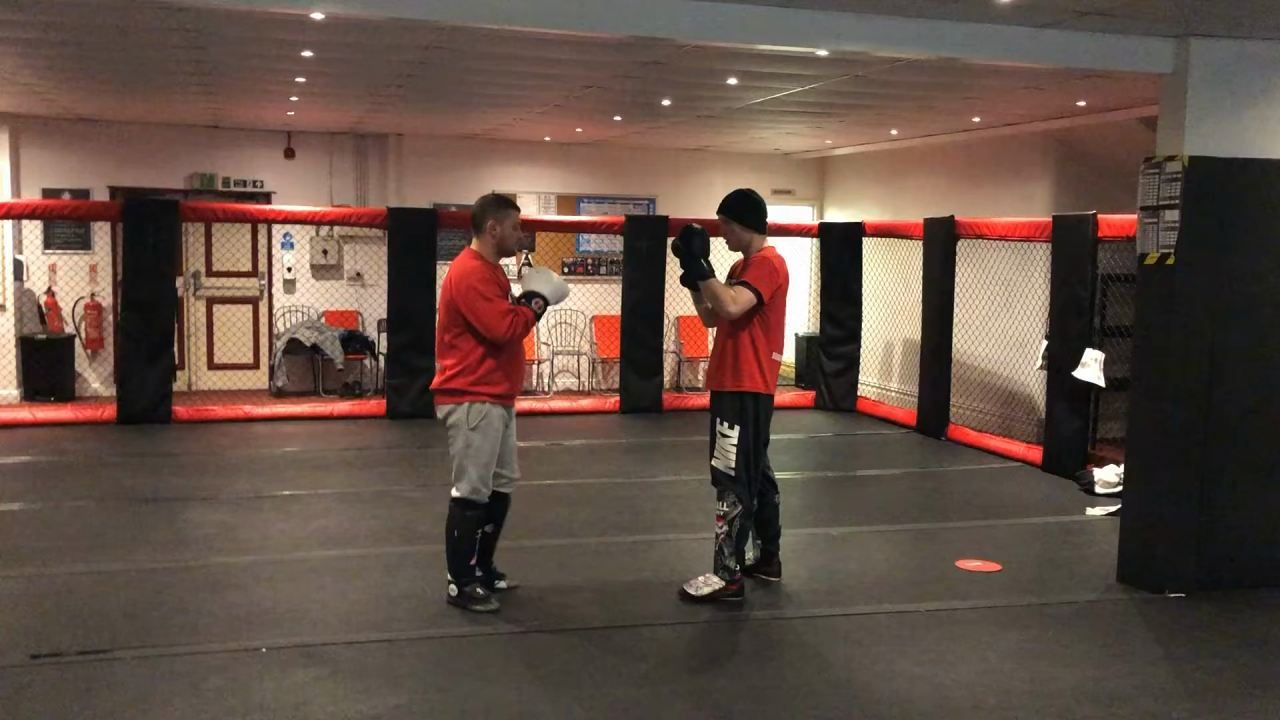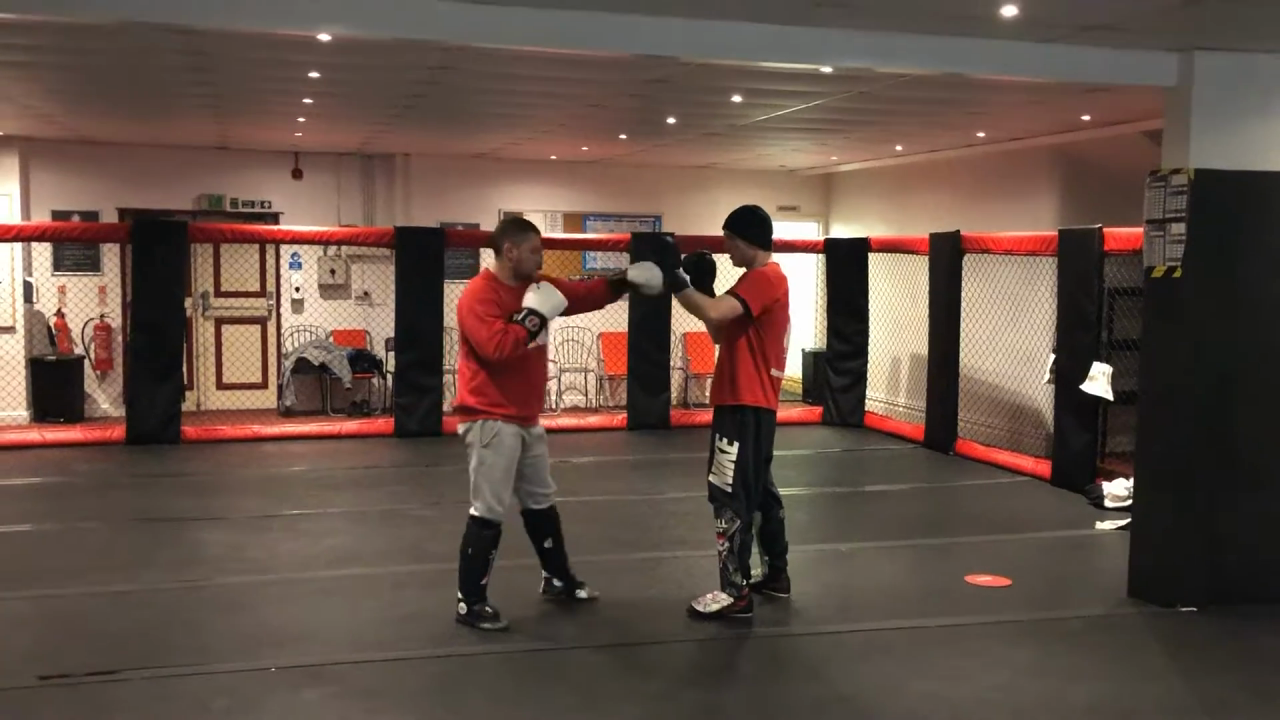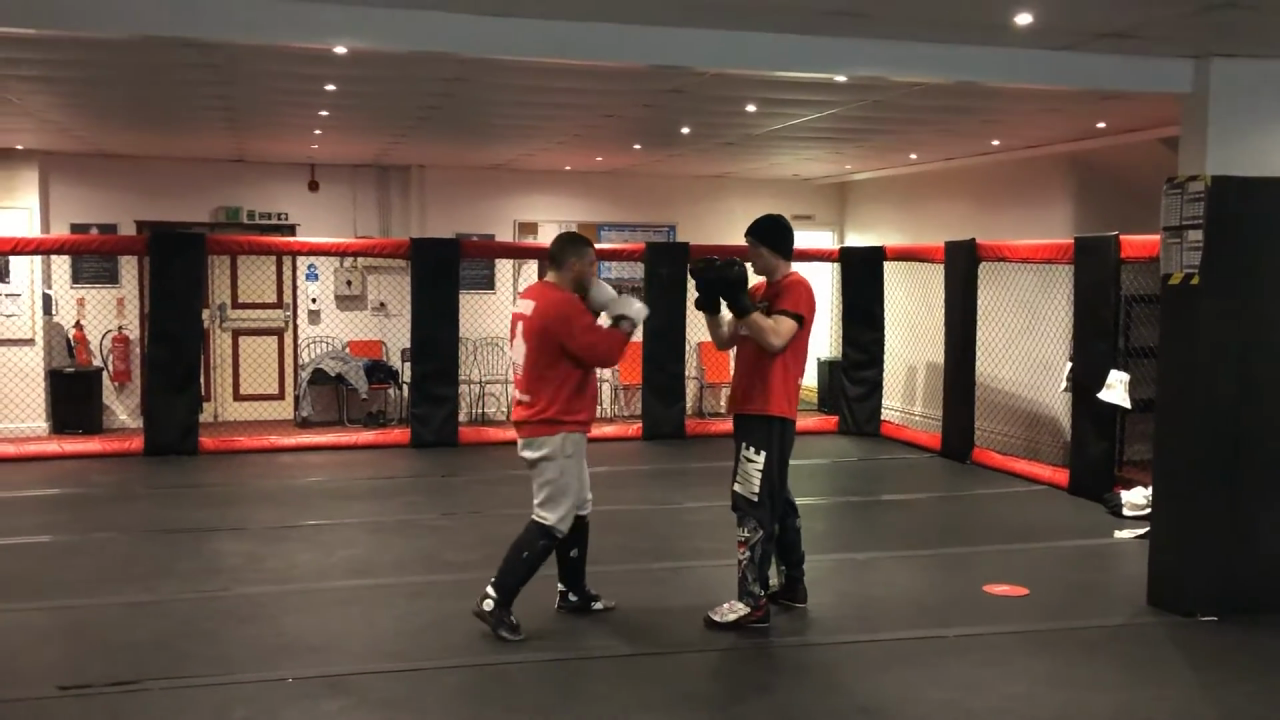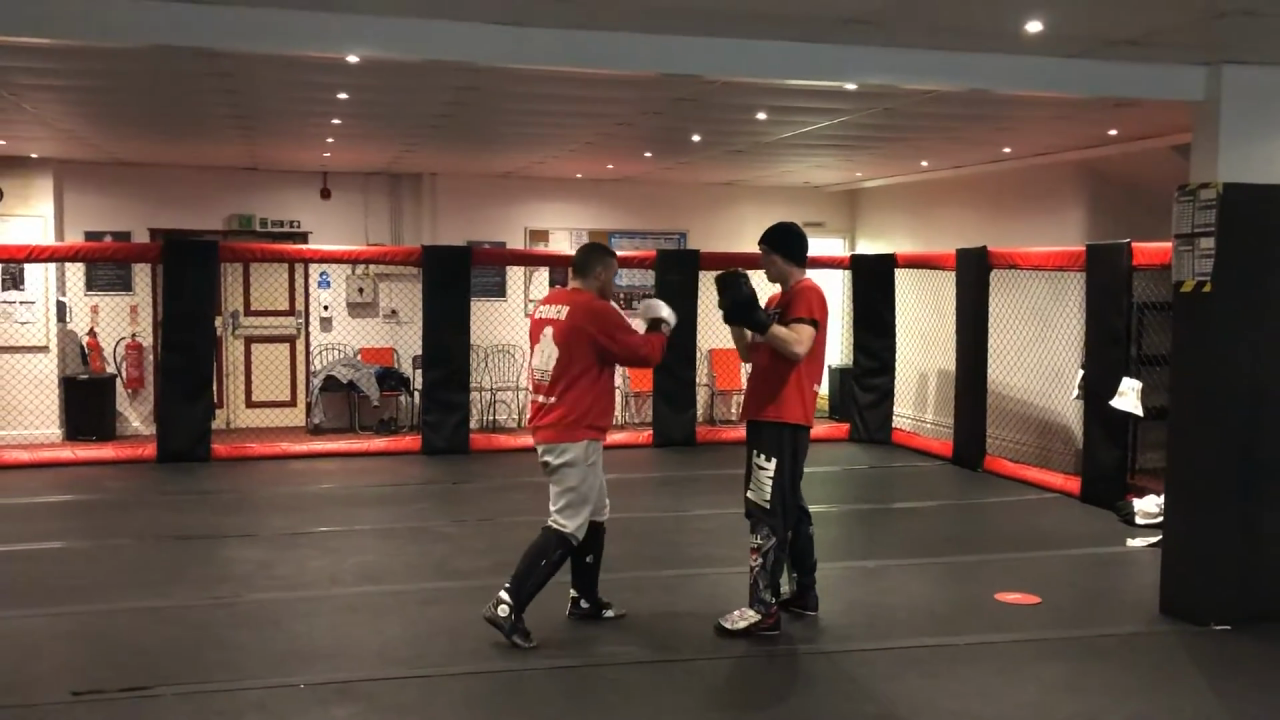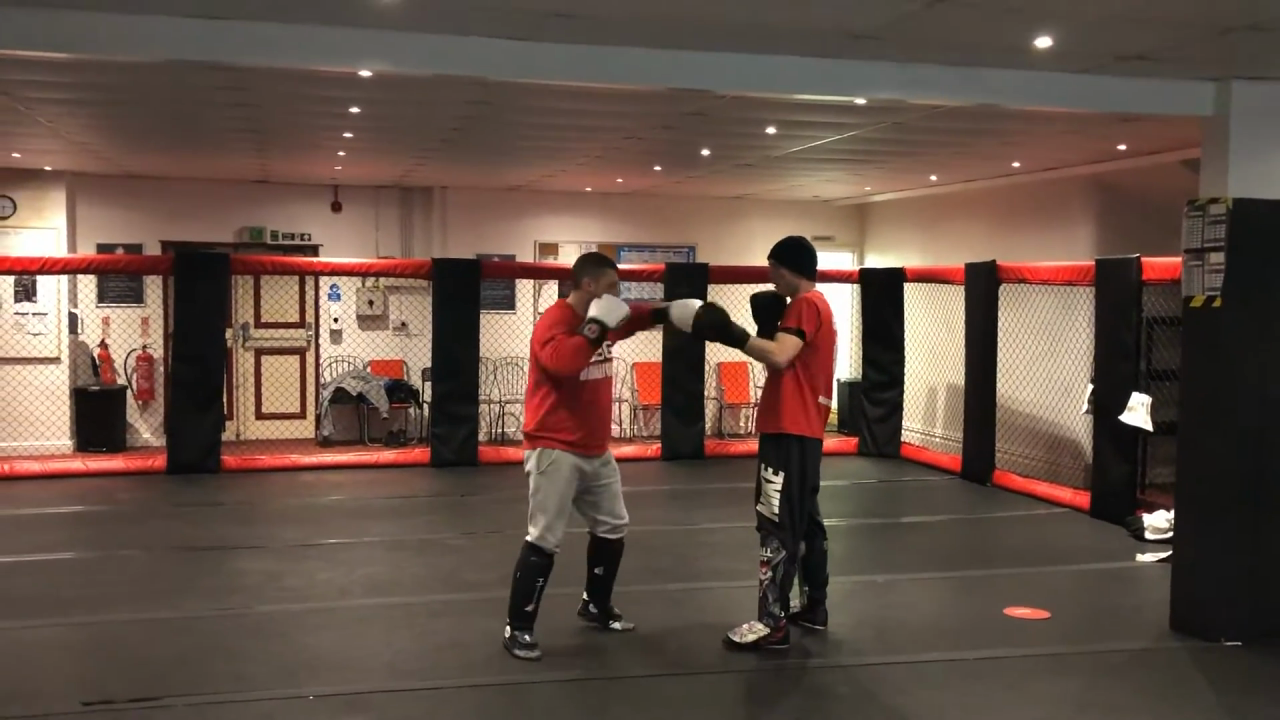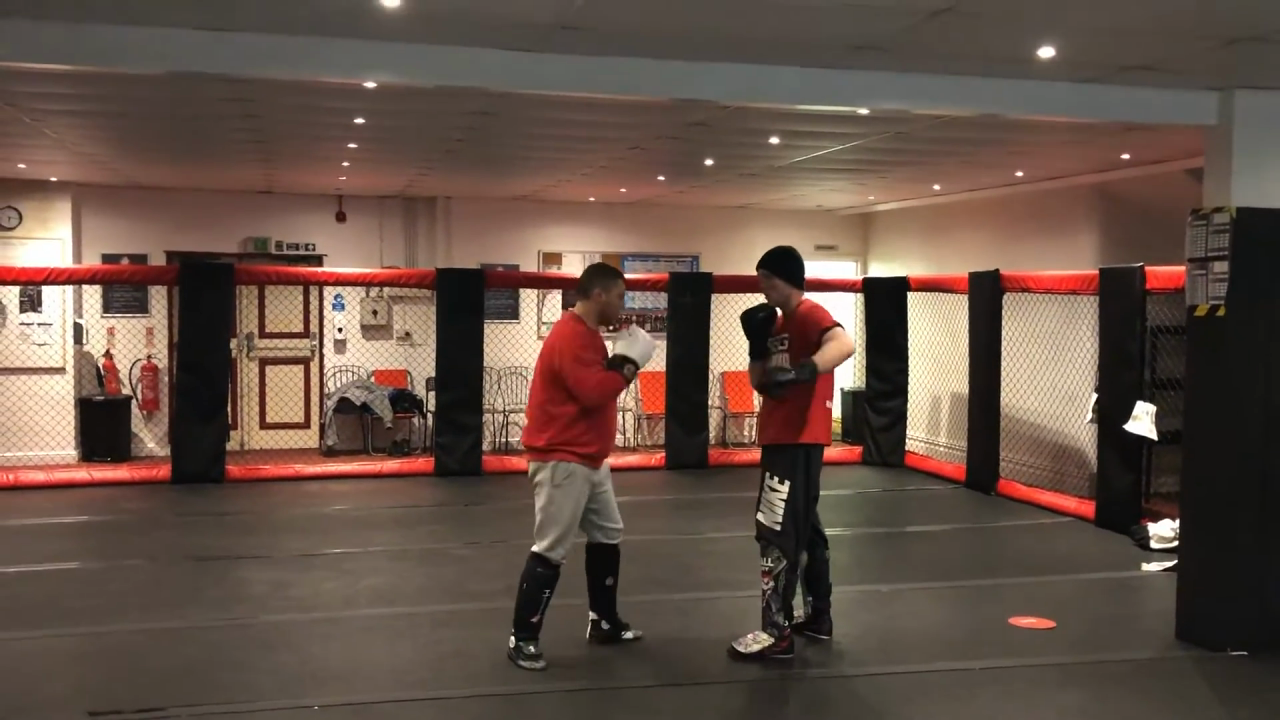
dt=0.5s
person 1, frame 1
left shoulder: (767, 264)
right shoulder: (743, 266)
left elbow: (731, 308)
right elbow: (712, 317)
left wrist: (700, 264)
right wrist: (692, 275)
left hip: (744, 388)
right hip: (741, 386)
left knee: (731, 478)
right knee: (755, 473)
left ankle: (728, 575)
right ankle: (767, 559)
person 1, frame 2
left shoulder: (765, 279)
right shoulder: (757, 280)
left elbow: (712, 312)
right elbow: (721, 334)
left wrist: (675, 278)
right wrist: (702, 285)
left hip: (744, 404)
right hip: (753, 403)
left knee: (729, 493)
right knee: (759, 489)
left ankle: (735, 592)
right ankle: (775, 574)
person 1, frame 3
left shoulder: (795, 288)
right shoulder: (756, 291)
left elbow: (775, 339)
right elbow: (723, 340)
left wrist: (739, 301)
right wrist: (710, 300)
left hip: (769, 413)
right hip: (753, 409)
left knee: (753, 502)
right knee: (775, 498)
left ankle: (753, 601)
right ankle: (792, 584)
person 1, frame 4
left shoulder: (807, 294)
right shoulder: (779, 299)
left elbow: (798, 347)
right elbow: (750, 354)
left wrist: (756, 317)
right wrist: (735, 316)
left hip: (783, 419)
right hip: (769, 416)
left knee: (766, 509)
right knee: (788, 505)
left ankle: (764, 608)
right ankle: (804, 592)
person 1, frame 5
left shoulder: (806, 305)
right shoulder: (813, 306)
left elbow: (779, 357)
left wrist: (730, 333)
right wrist: (766, 325)
left hip: (790, 431)
right hip: (802, 430)
left knee: (777, 524)
right knee: (804, 519)
left ankle: (772, 622)
right ankle: (814, 607)
person 1, frame 6
left shoulder: (809, 314)
right shoulder: (778, 322)
left elbow: (844, 345)
right elbow: (761, 381)
left wrist: (802, 371)
right wrist: (757, 343)
left hip: (797, 440)
right hip: (783, 438)
left knee: (777, 532)
right knee: (804, 528)
left ankle: (777, 632)
right ankle: (818, 615)
person 2, frame 1
left shoulder: (488, 269)
right shoulder: (469, 274)
right elbow: (505, 329)
left wrist: (532, 297)
right wrist: (537, 299)
left hip: (497, 399)
right hip: (472, 402)
left knee: (502, 486)
right knee: (471, 493)
left ankle: (481, 567)
right ankle: (460, 584)
person 2, frame 2
left shoulder: (533, 285)
right shoulder: (478, 295)
left elbow: (583, 294)
right elbow: (496, 347)
left wrist: (625, 280)
right wrist: (535, 315)
left hip: (526, 418)
right hip: (491, 420)
left knee: (540, 501)
right knee: (488, 512)
left ankle: (558, 579)
right ankle: (469, 602)
person 2, frame 3
left shoulder: (534, 298)
right shoulder: (560, 306)
right elbow: (604, 352)
left wrist: (589, 309)
right wrist: (625, 319)
left hip: (544, 424)
right hip: (555, 429)
left knee: (575, 510)
right knee: (549, 520)
left ankle: (573, 593)
right ankle: (495, 600)
person 2, frame 4
left shoulder: (546, 307)
right shoulder: (594, 311)
right elbow: (645, 353)
right wrist: (662, 323)
left hip: (552, 429)
right hip: (575, 436)
left knee: (593, 516)
right knee: (566, 527)
left ankle: (585, 600)
right ankle: (508, 605)
person 2, frame 5
left shoulder: (601, 317)
right shoulder: (553, 321)
left elbow: (636, 316)
right elbow: (560, 363)
left wrist: (670, 312)
right wrist: (595, 327)
left hip: (596, 449)
right hip: (555, 450)
left knee: (612, 528)
right knee: (543, 540)
left ankle: (596, 606)
right ankle: (518, 627)
person 2, frame 6
left shoulder: (592, 333)
right shoulder: (569, 335)
right elbow: (595, 390)
left wrist: (623, 357)
right wrist: (629, 361)
left hip: (591, 460)
right hip: (562, 461)
left knee: (607, 537)
right knee: (551, 551)
left ankle: (604, 623)
right ankle: (522, 637)
